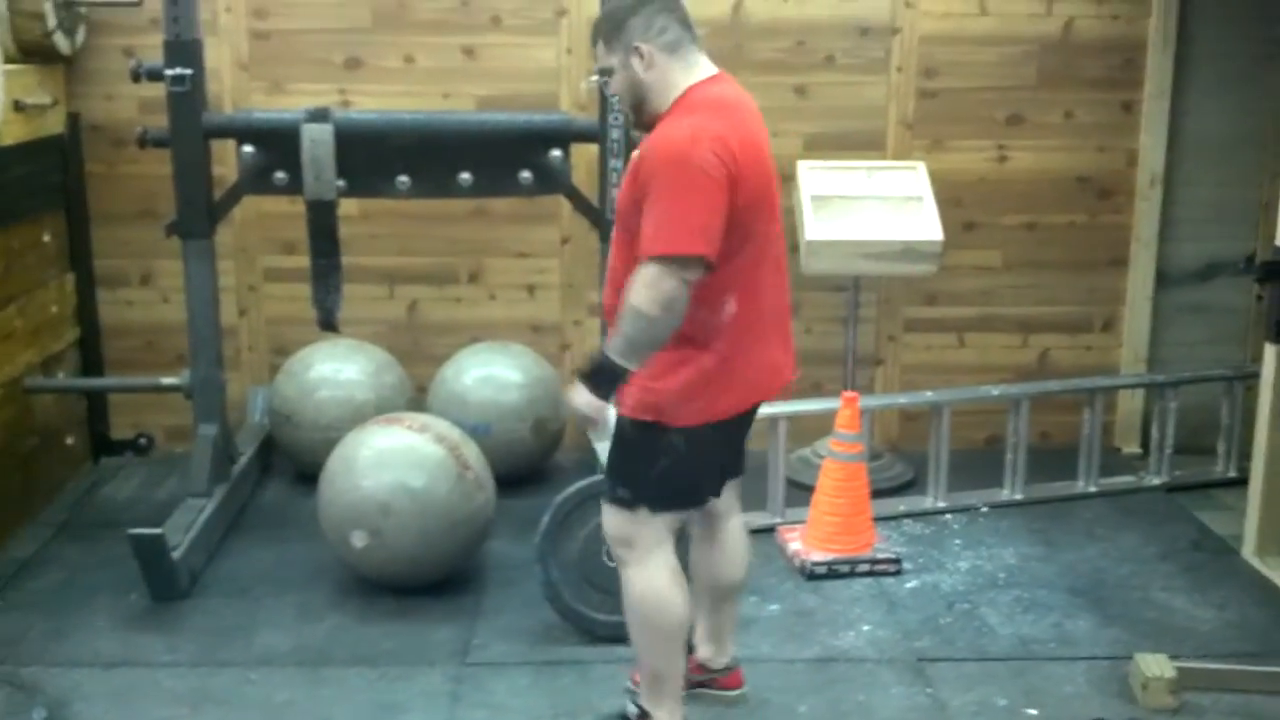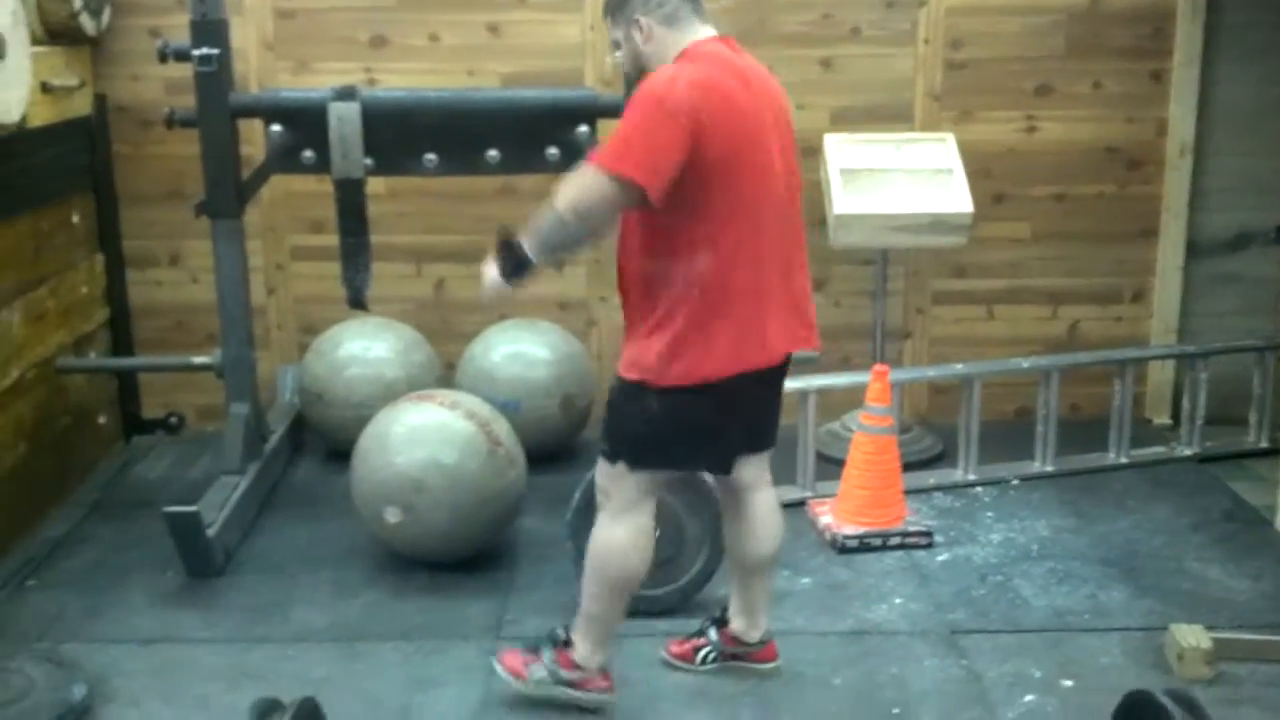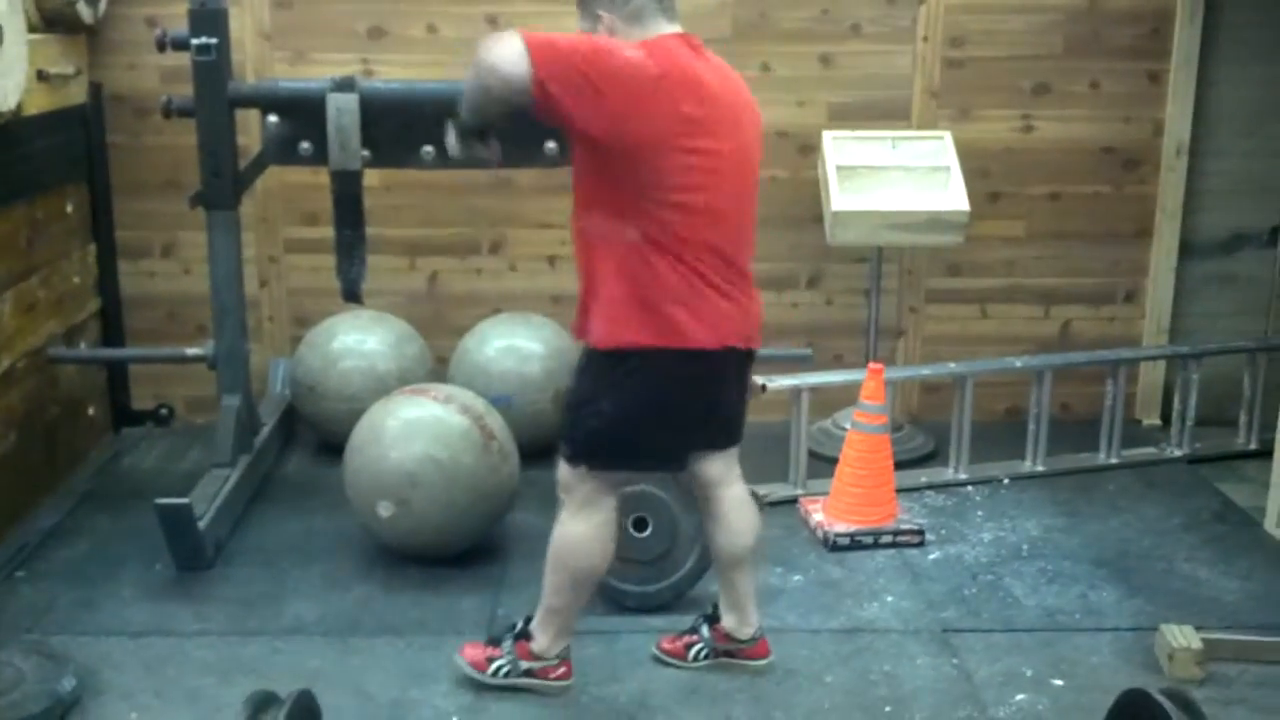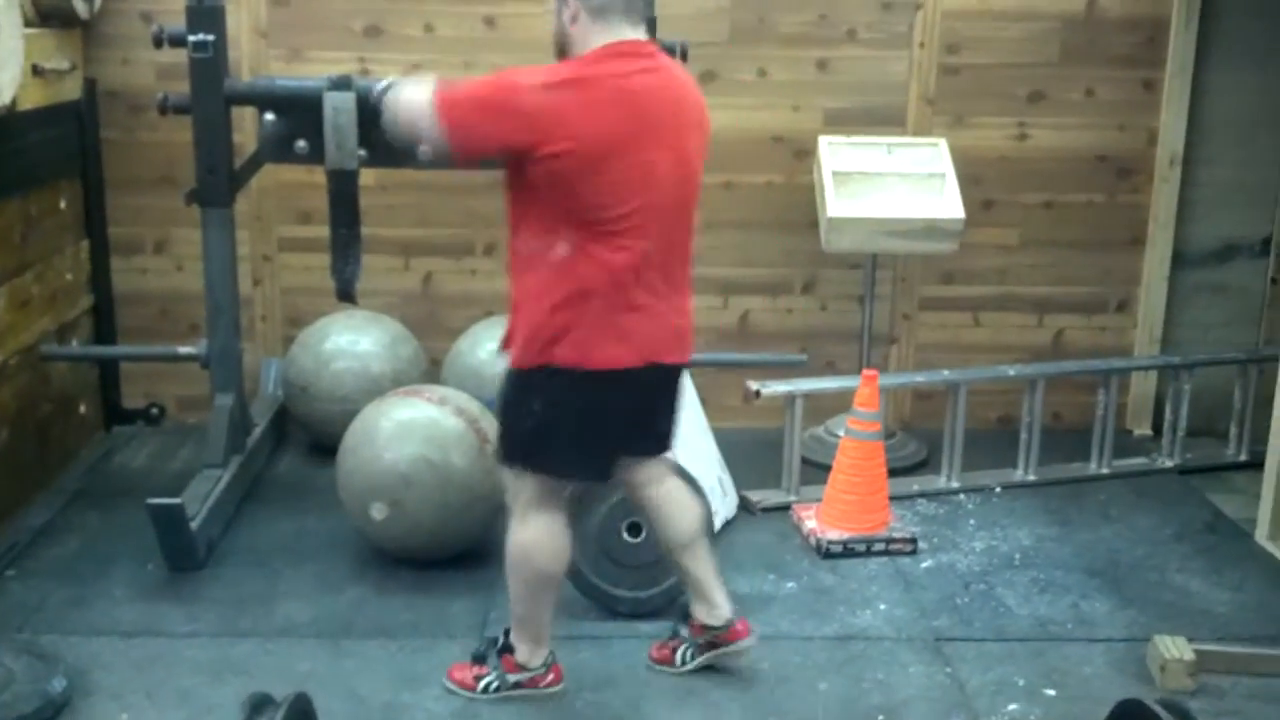
dt=0.2s
person 1, frame 1
left shoulder: (688, 140)
right shoulder: (723, 108)
left elbow: (669, 276)
left wrist: (604, 374)
left hip: (692, 377)
right hip: (738, 361)
left knee: (634, 533)
right knee: (708, 507)
right ankle: (710, 658)
person 1, frame 2
left shoulder: (677, 92)
right shoulder: (749, 78)
left elbow: (596, 194)
left wrist: (517, 256)
left hip: (695, 342)
right hip: (764, 327)
left knee: (623, 490)
right knee: (747, 475)
left ankle: (581, 660)
right ankle: (747, 630)
person 1, frame 3
left shoulder: (624, 76)
right shoulder: (724, 84)
left elbow: (502, 60)
left wrist: (469, 122)
left hip: (645, 332)
right hip: (723, 324)
left knee: (586, 489)
right knee: (717, 470)
left ankle: (542, 649)
right ankle: (740, 628)
person 1, frame 4
left shoulder: (545, 98)
right shoulder: (683, 94)
left elbow: (418, 114)
left wrist: (397, 97)
left hip: (574, 339)
right hip: (657, 331)
left knee: (536, 496)
right knee: (645, 468)
left ankle: (528, 659)
right ankle: (715, 616)
